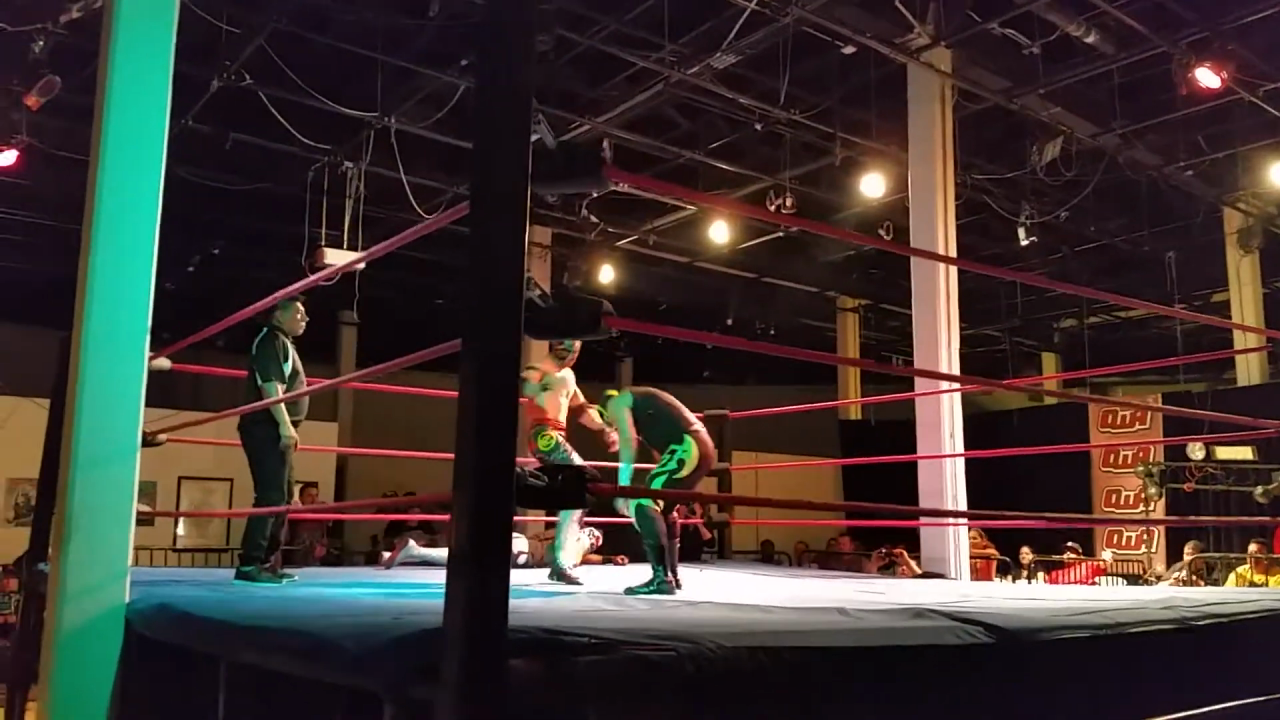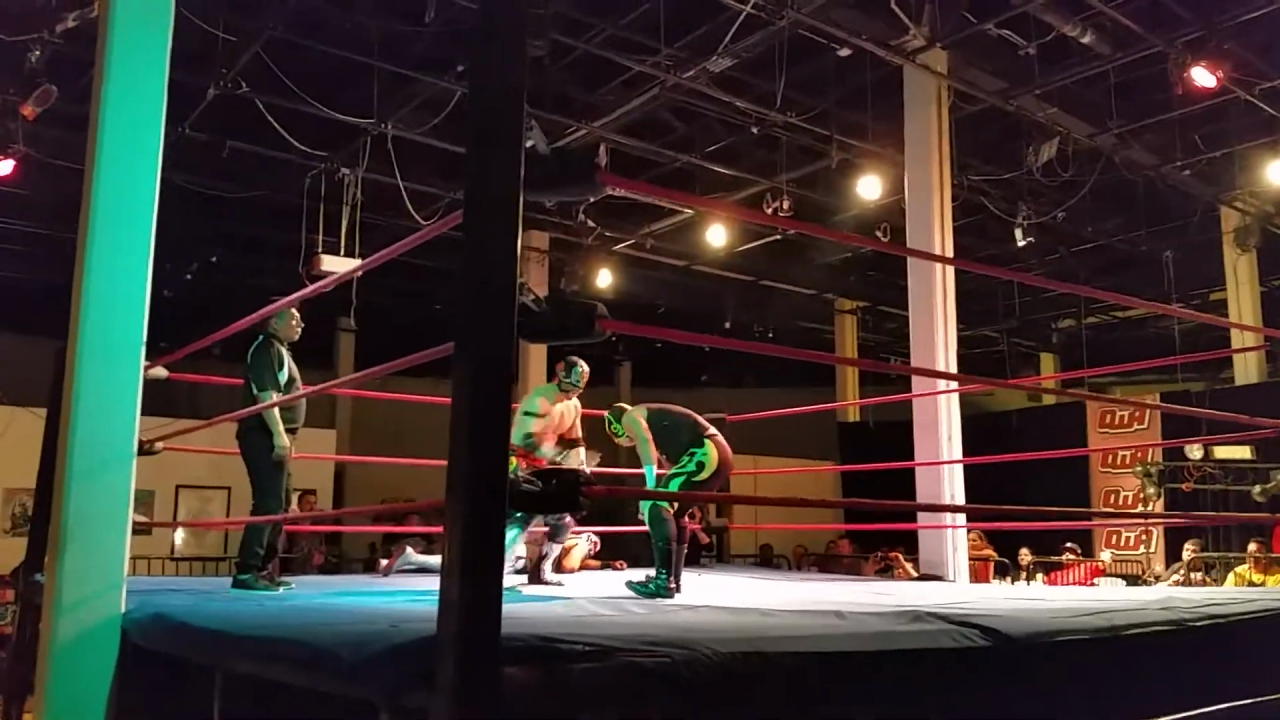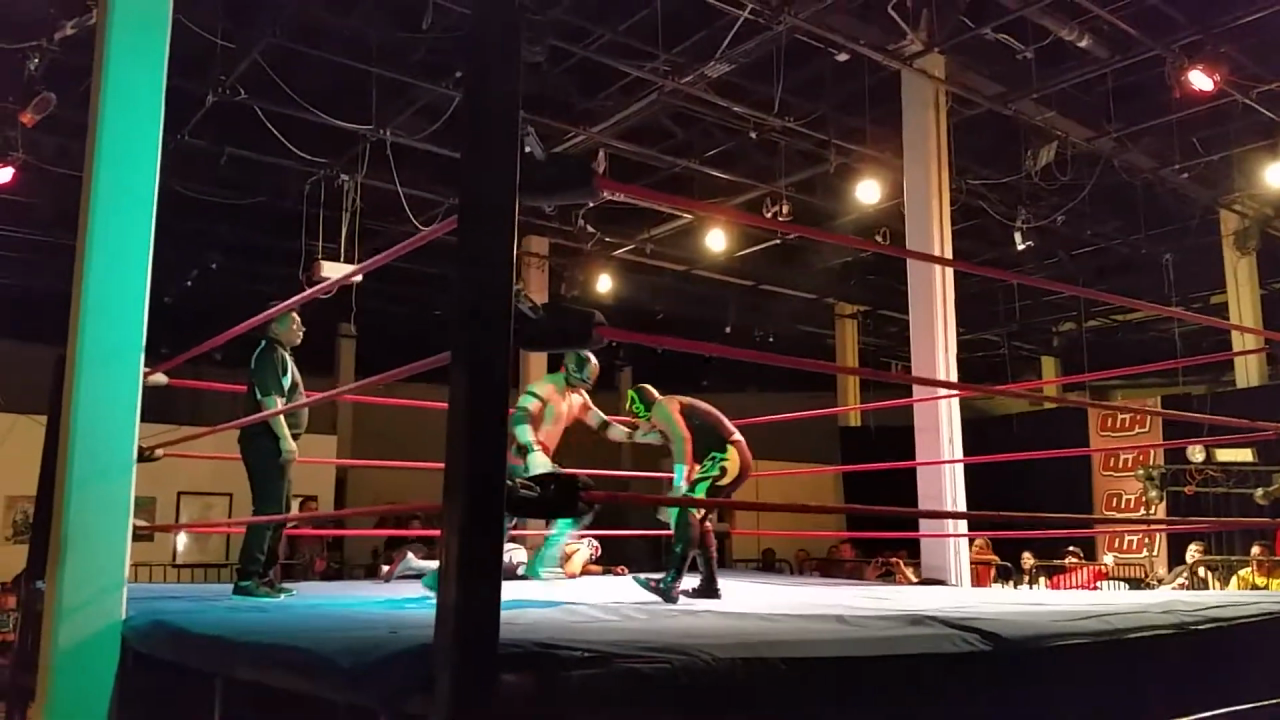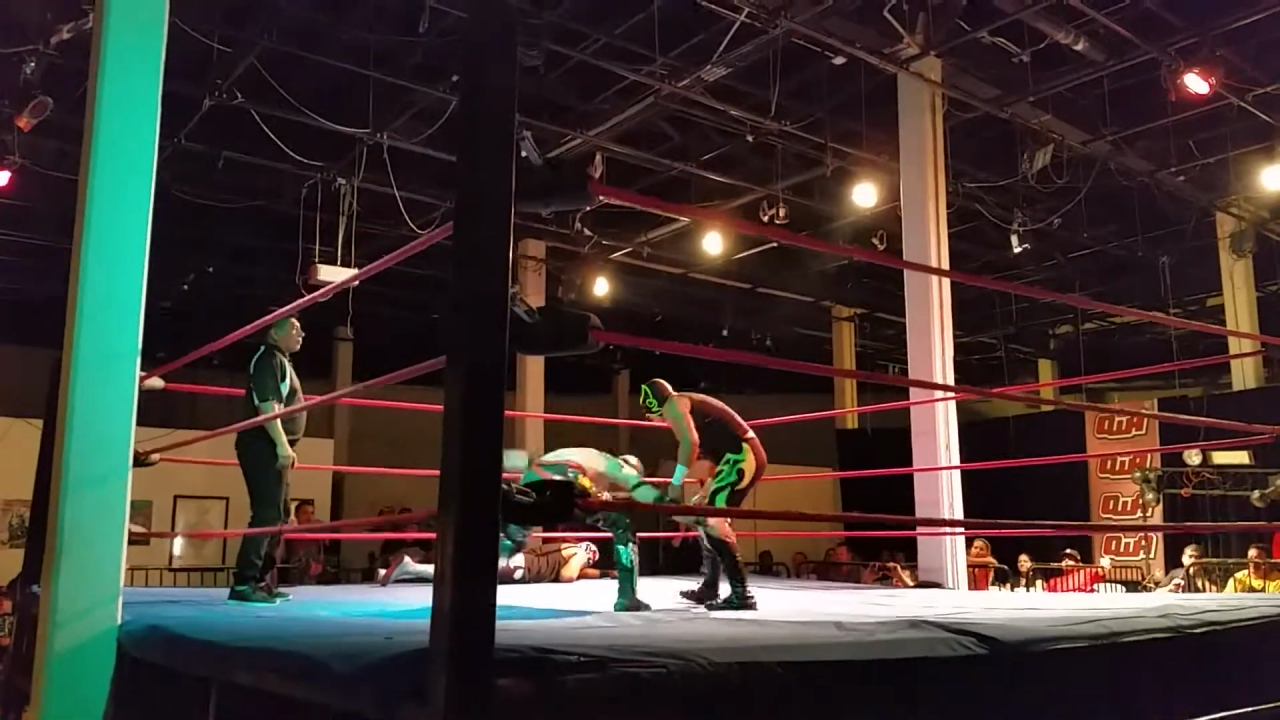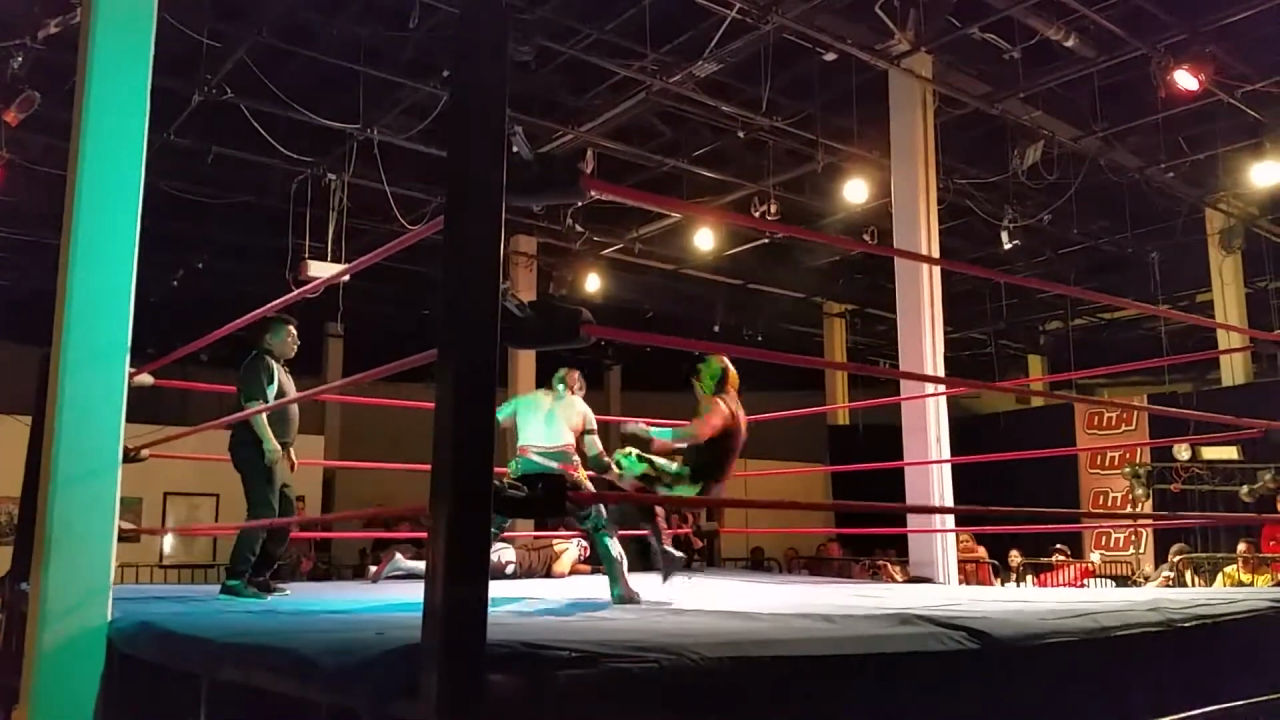
dt=0.4s
person 1, frame 1
left shoulder: (284, 344)
right shoulder: (271, 341)
right elbow: (270, 387)
left wrist: (288, 428)
right wrist: (285, 425)
left hip: (276, 430)
right hip: (267, 430)
left knee: (281, 496)
right knee: (271, 495)
left ankle: (264, 561)
right ankle: (249, 564)
person 1, frame 2
left shoulder: (280, 351)
right shoulder: (266, 348)
right elbow: (265, 395)
left wrist: (285, 437)
right wrist: (279, 434)
left hip: (275, 438)
right hip: (264, 437)
left knee: (279, 504)
right knee: (268, 503)
left ankle: (262, 569)
right ankle: (246, 572)
person 1, frame 3
left shoulder: (282, 356)
right shoulder: (269, 354)
right elbow: (269, 401)
left wrist: (287, 441)
right wrist: (286, 439)
left hip: (275, 443)
right hip: (267, 442)
left knee: (279, 510)
right knee: (268, 509)
left ankle: (263, 576)
right ankle: (247, 579)
person 1, frame 4
left shoulder: (281, 361)
right shoulder: (269, 359)
right elbow: (267, 406)
left wrist: (285, 447)
right wrist: (282, 444)
left hip: (271, 449)
right hip: (264, 448)
left knee: (277, 515)
right knee: (267, 515)
left ankle: (259, 580)
right ankle: (243, 583)
person 1, frame 5
left shoulder: (281, 369)
right shoulder: (260, 363)
right elbow: (253, 405)
left wrist: (288, 449)
right wrist: (269, 441)
left hip: (274, 453)
right hip: (256, 450)
left knee: (285, 513)
right knee: (264, 512)
left ankle: (258, 576)
right ankle: (235, 579)
person 2, frame 1
left shoulder: (572, 536)
right shoulder: (583, 537)
left elbow: (579, 556)
right elbow: (571, 561)
left wrist: (608, 559)
left hip: (518, 543)
right hip: (520, 549)
left ankle: (414, 551)
right ankle: (413, 550)
person 2, frame 2
left shoulder: (567, 540)
right shoulder: (581, 543)
left elbow: (581, 562)
right elbow: (568, 566)
left wrist: (607, 564)
left hip: (517, 549)
right hip: (519, 554)
left ankle: (412, 557)
right ankle: (412, 557)
person 2, frame 3
left shoulder: (569, 545)
right shoulder: (583, 548)
left elbow: (581, 567)
right elbow: (570, 571)
left wrist: (608, 570)
left hip: (514, 552)
right hip: (518, 560)
left ankle: (414, 562)
right ankle: (413, 563)
person 2, frame 4
left shoulder: (565, 549)
right shoulder: (580, 553)
left elbow: (577, 570)
right elbow: (566, 575)
left wrist: (603, 573)
left hip: (513, 558)
right hip: (517, 564)
left ankle: (411, 565)
right ankle: (410, 567)
person 2, frame 5
left shoulder: (556, 546)
right shoulder: (571, 548)
left elbow: (568, 566)
right elbow: (558, 571)
left wrist: (595, 569)
left hip: (502, 553)
right hip: (507, 559)
left ankle: (402, 563)
right ankle: (400, 563)
person 3, frame 1
left shoulder: (569, 374)
right shoulder: (541, 367)
left elbow: (582, 408)
right elbow: (522, 385)
left wrist: (605, 429)
right wrist: (542, 387)
left hip: (556, 438)
right hip: (544, 435)
left ankle: (559, 565)
right ankle: (559, 554)
person 3, frame 2
left shoulder: (573, 405)
right shoulder: (539, 399)
left elbow: (575, 441)
right elbow: (529, 441)
left wrist: (581, 468)
right wrist: (563, 458)
left hip: (537, 465)
right hip: (517, 461)
left knee: (563, 520)
left ankle: (543, 571)
person 3, frame 3
left shoulder: (579, 398)
right shoulder: (546, 388)
left elbow: (603, 424)
right elbow: (520, 418)
left wrist: (634, 436)
right wrist: (534, 453)
left hip: (526, 461)
right hip: (527, 456)
left knee: (501, 520)
right ankle: (541, 564)
person 3, frame 4
right shoulder: (617, 468)
left elbow: (526, 460)
right elbow: (648, 494)
left hip: (534, 478)
right hip: (566, 482)
left knee: (511, 540)
right knee: (623, 528)
right ankle: (627, 597)
person 3, frame 5
left shoulder: (524, 400)
right shoulder: (581, 407)
right elbow: (597, 460)
left hip: (527, 467)
right hip: (563, 469)
left knee: (492, 526)
right knee: (600, 525)
right ankle: (621, 588)
person 4, frame 1
left shoulder: (618, 401)
right shoulder: (645, 401)
left elbow: (628, 439)
right elbow: (661, 445)
left wrist: (624, 486)
left hip: (686, 448)
right hip: (703, 446)
left knee: (641, 504)
right knee: (662, 506)
left ankle: (662, 577)
right ankle: (671, 575)
person 4, frame 2
left shoulder: (629, 417)
right shoulder: (661, 423)
left elbow: (646, 443)
left wrist: (652, 489)
left hip: (707, 453)
right hip: (720, 455)
left knee: (656, 507)
right knee: (673, 509)
left ankle: (664, 581)
right ankle: (673, 579)
person 4, frame 3
left shoulder: (661, 407)
right shoulder: (676, 409)
left elbow: (682, 440)
right elbow: (693, 459)
left wrist: (678, 487)
right wrist: (673, 500)
left hip: (726, 457)
right hip: (737, 457)
left knee: (685, 511)
right knee: (696, 515)
left ankle: (670, 583)
right ankle: (709, 584)
person 4, frame 4
left shoulder: (673, 404)
right shoulder: (691, 405)
left elbow: (690, 441)
left wrist: (676, 483)
right wrist: (706, 493)
left hip: (741, 457)
right hip: (749, 456)
left knee: (711, 521)
right knee: (707, 518)
left ankle: (741, 593)
right ankle: (709, 588)
person 4, frame 5
left shoulder: (718, 406)
right shoulder: (731, 407)
left elbow: (696, 433)
left wrist: (648, 431)
right wrist: (668, 446)
left hip: (694, 484)
right hip: (702, 482)
left knee: (625, 459)
right ankle: (665, 552)
